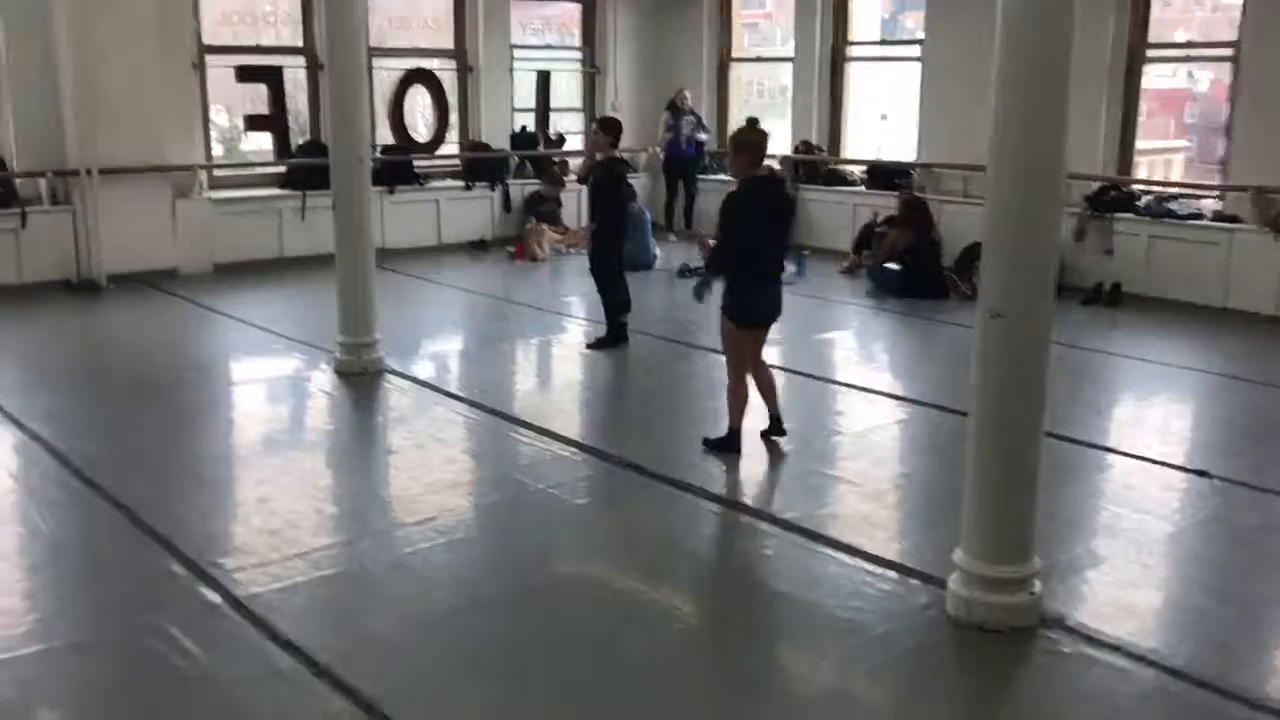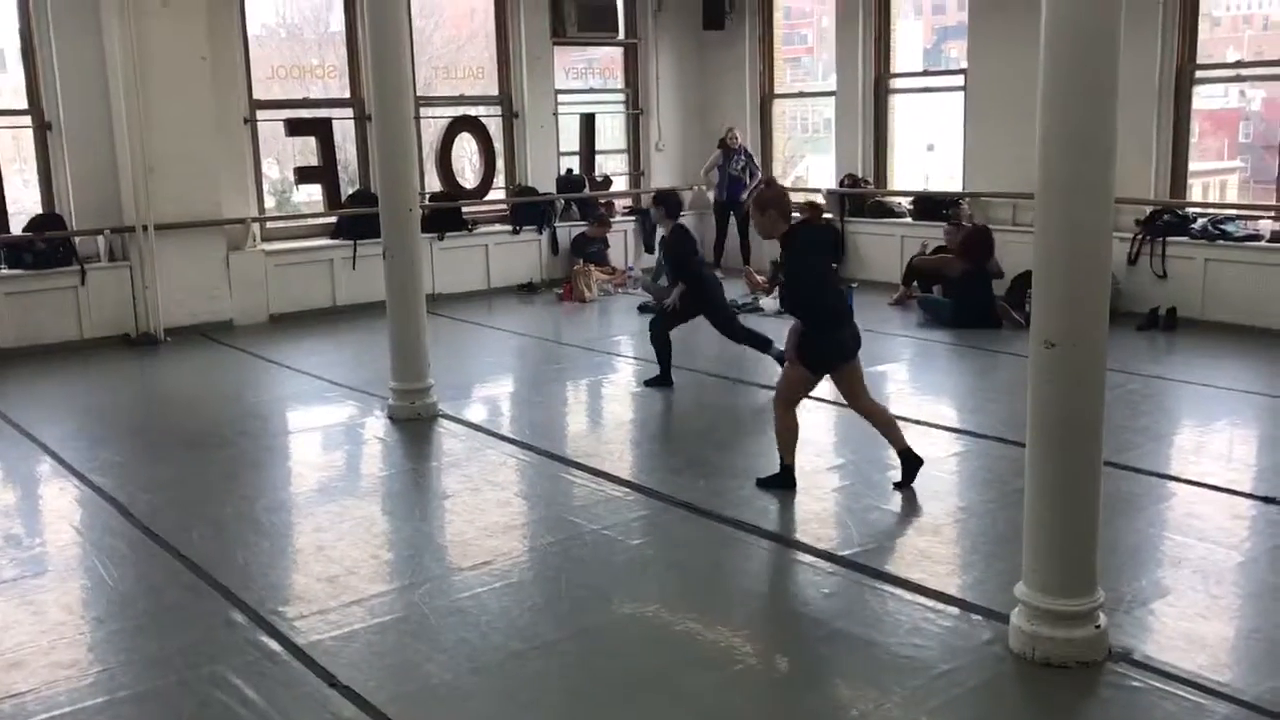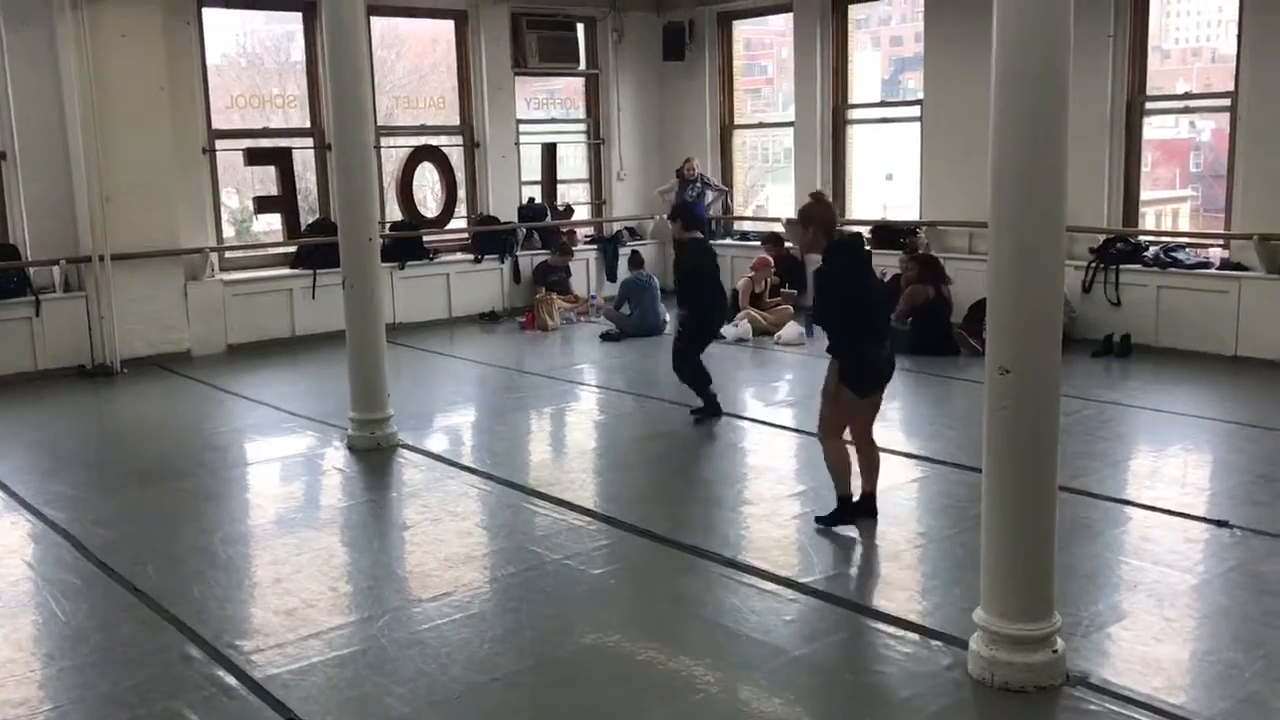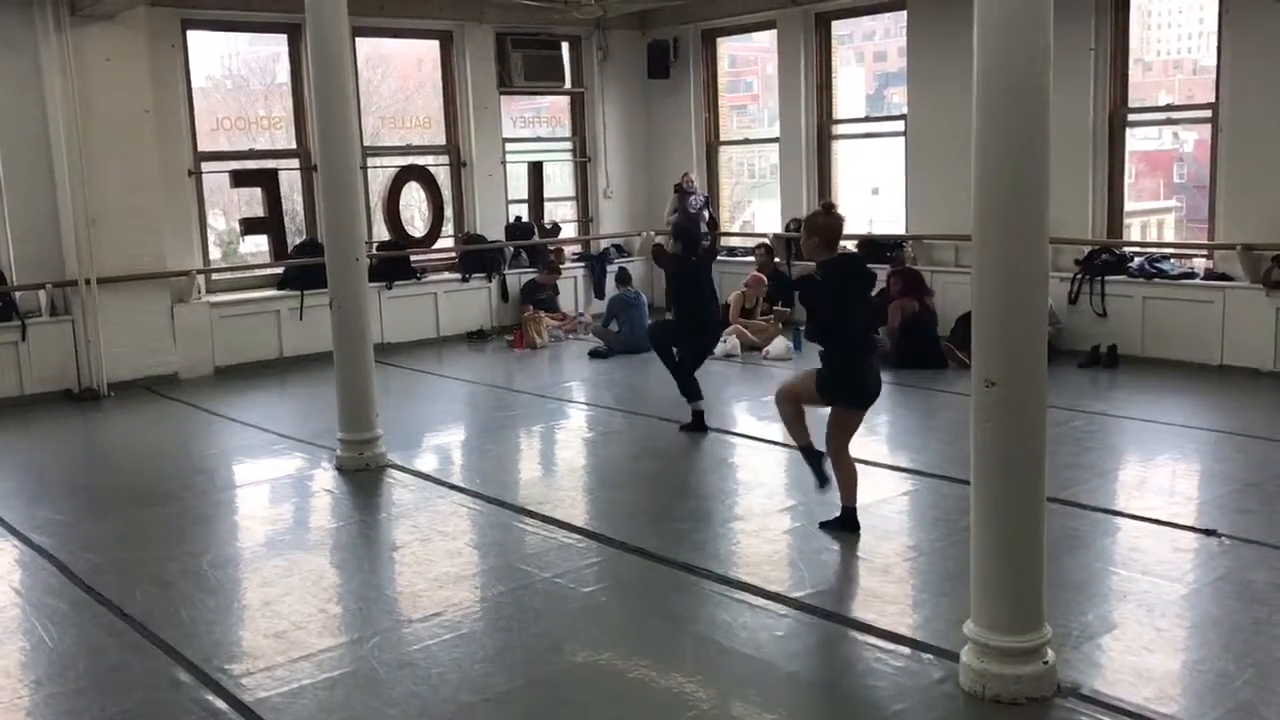
dt=1s
person 1, frame 1
left shoulder: (737, 202)
right shoulder: (780, 195)
left elbow: (725, 251)
left wrist: (707, 276)
left hip: (744, 294)
right hip: (772, 291)
left knee: (737, 370)
right knee: (755, 361)
left ankle: (733, 437)
right ankle: (775, 422)
person 1, frame 2
left shoulder: (796, 250)
right shoulder: (809, 239)
left elbow: (812, 303)
left wrist: (793, 335)
left hip: (820, 339)
right hip: (845, 333)
left knee: (783, 405)
right knee: (862, 401)
left ankle: (786, 474)
right ankle: (908, 457)
person 1, frame 3
left shoulder: (831, 270)
right shoulder: (855, 257)
left elbow: (839, 325)
right elbow: (881, 306)
left wrist: (834, 370)
left hip: (859, 361)
right hip: (881, 356)
left knee: (830, 434)
right knee: (863, 435)
left ankle: (844, 506)
right ankle: (867, 502)
person 1, frame 4
left shoulder: (829, 279)
right shoulder: (853, 271)
left elbow: (819, 330)
left wrist: (806, 283)
left hip: (842, 377)
right hip: (868, 375)
left knee: (786, 393)
right knee: (836, 445)
left ankle: (815, 456)
right ankle: (848, 516)
person 2, frame 1
left shoulder: (613, 167)
right shoulder: (603, 164)
left elbow: (610, 205)
right elbow: (582, 178)
left wrist: (593, 230)
right wrist: (591, 154)
left hip: (607, 232)
right hip: (611, 231)
left knee: (607, 282)
right knee: (615, 278)
left ankle: (613, 334)
right ankle: (619, 330)
person 2, frame 2
left shoulder: (678, 237)
right shoulder: (670, 236)
left elbow: (692, 269)
left wrist: (676, 293)
right wrist: (676, 291)
left hip: (699, 292)
right hip: (707, 290)
left knee: (658, 326)
right knee: (736, 331)
left ankle: (665, 376)
right ankle: (781, 357)
person 2, frame 3
left shoulder: (686, 249)
right shoulder: (704, 246)
left elbow: (684, 284)
left wrist: (682, 313)
left hip: (701, 313)
right hip: (715, 309)
left knee: (682, 362)
right knee: (689, 357)
left ankle: (710, 402)
right ankle: (711, 401)
person 2, frame 4
left shoulder: (676, 266)
right shoulder: (703, 259)
left elbow: (657, 253)
right elbow: (713, 243)
left hip: (690, 329)
right hip: (712, 328)
right knee: (686, 370)
right ankle: (698, 419)
